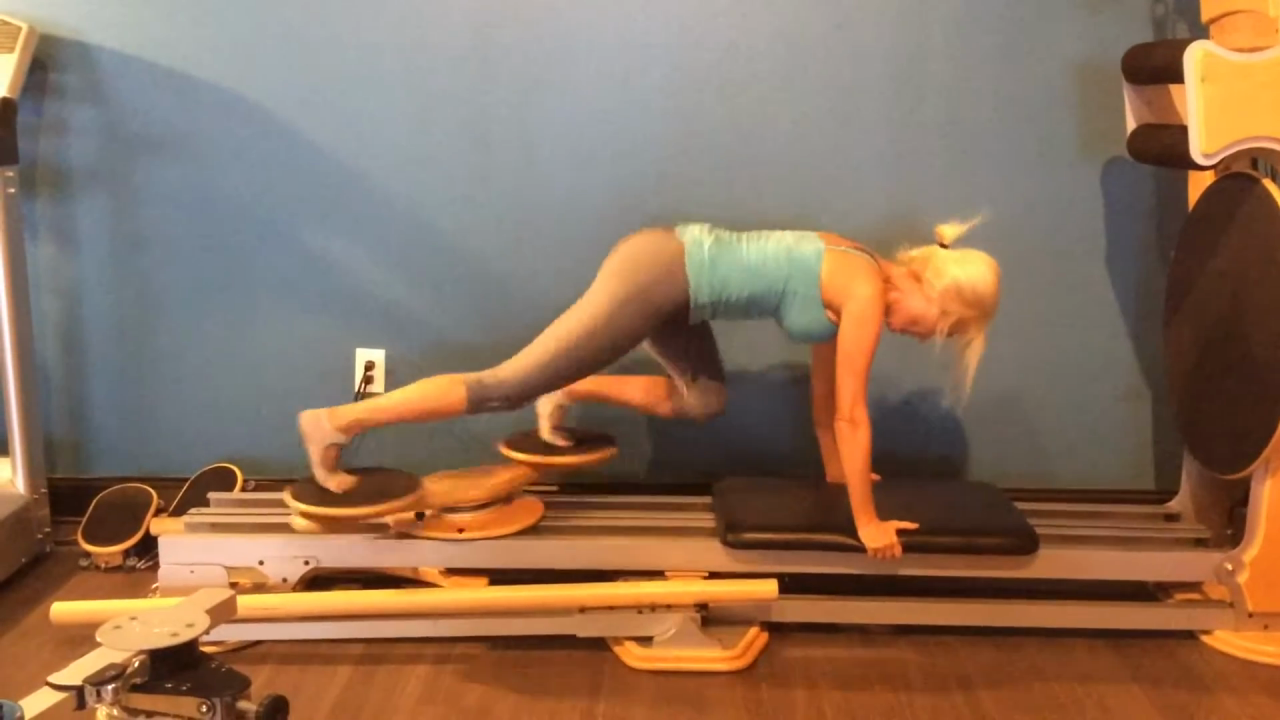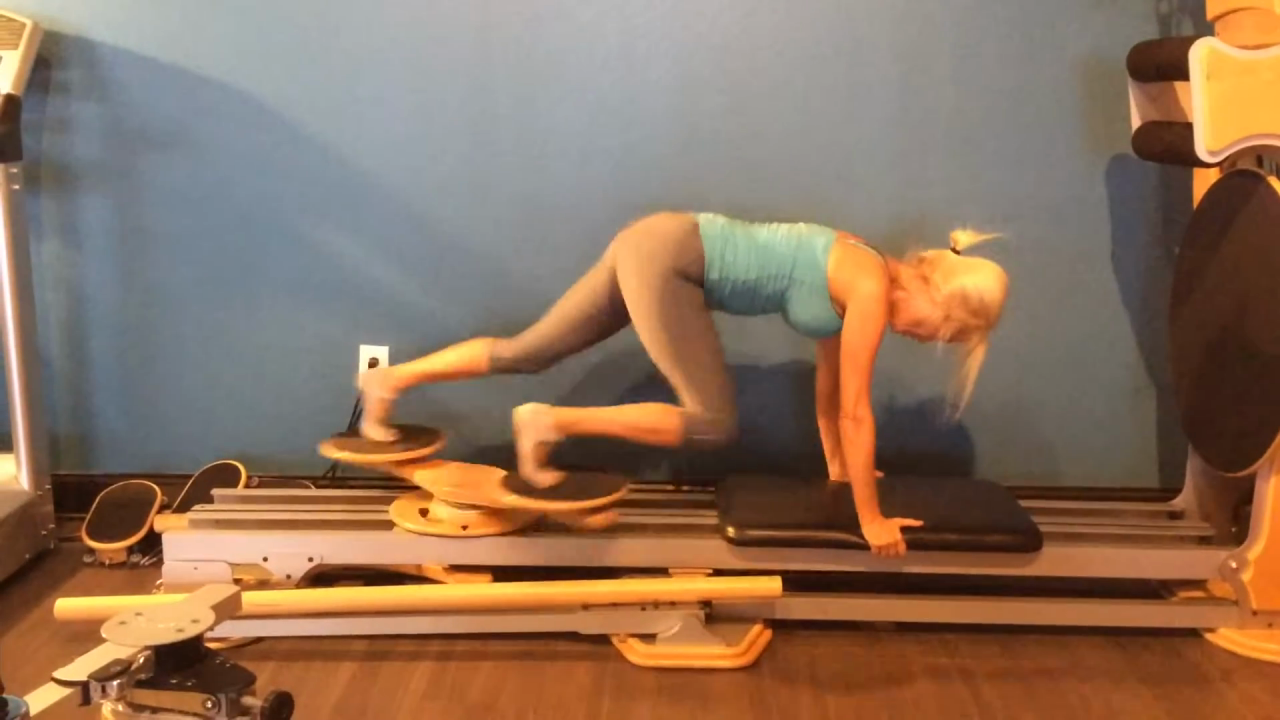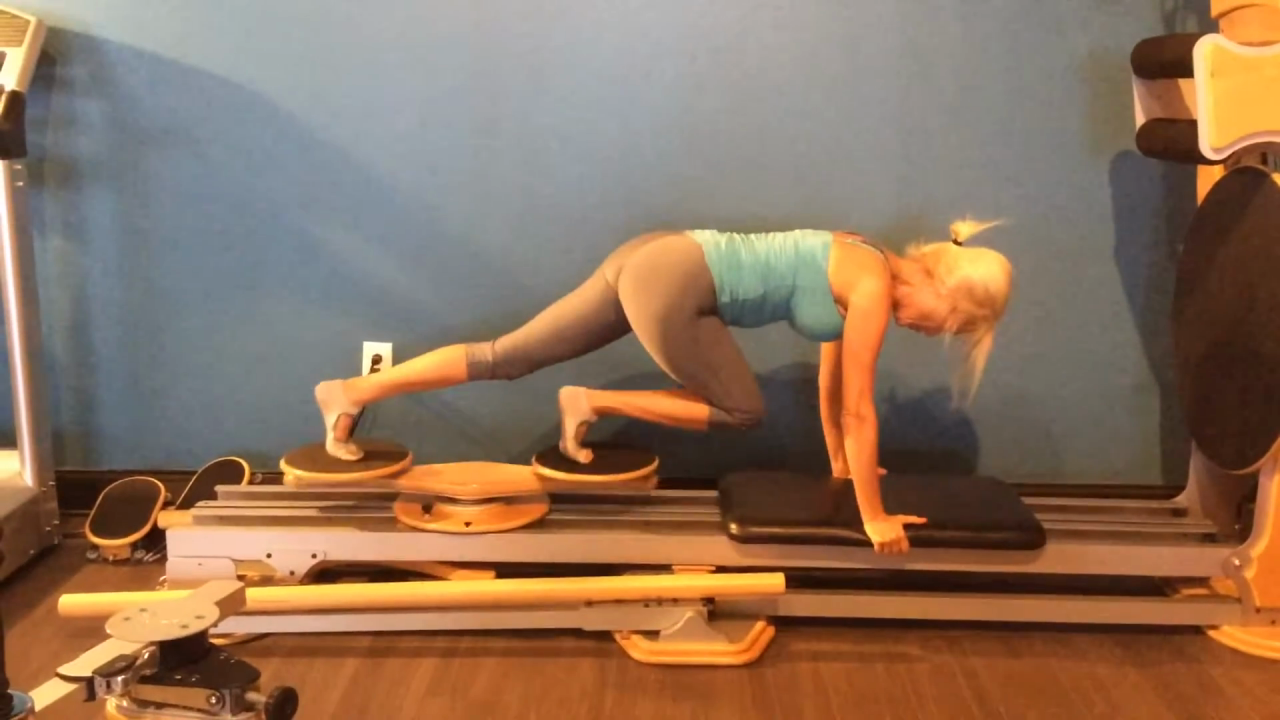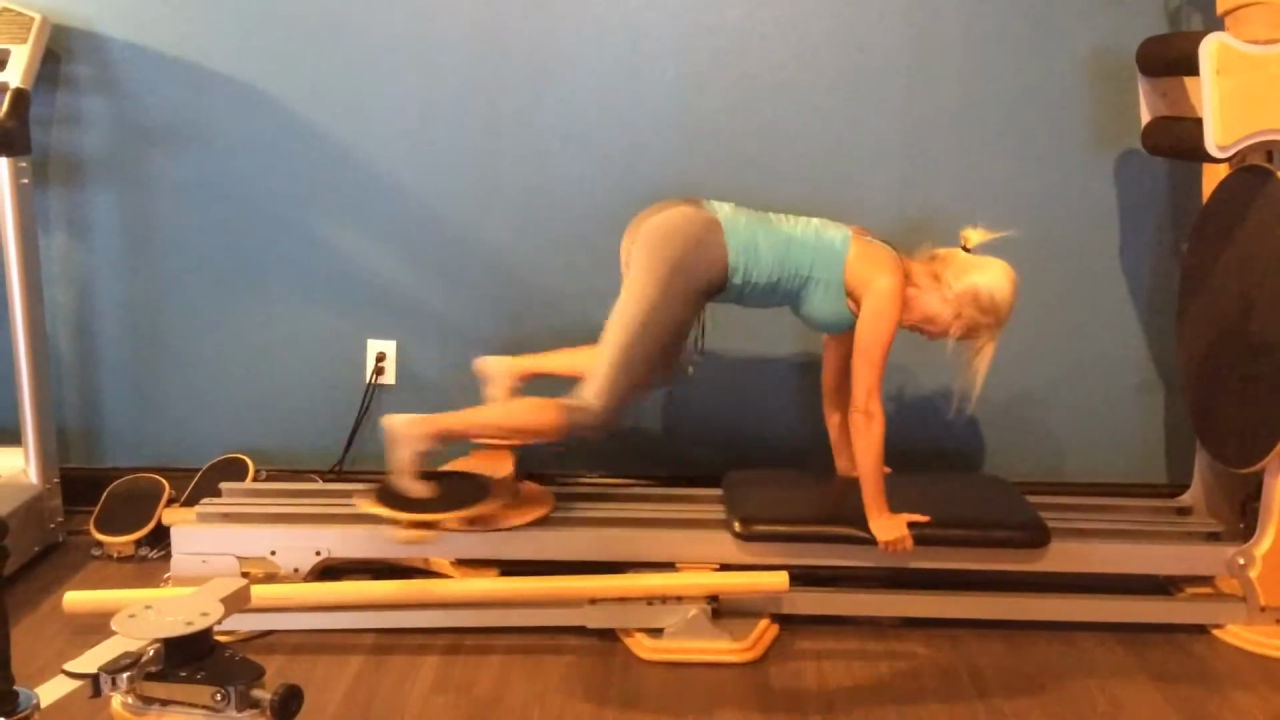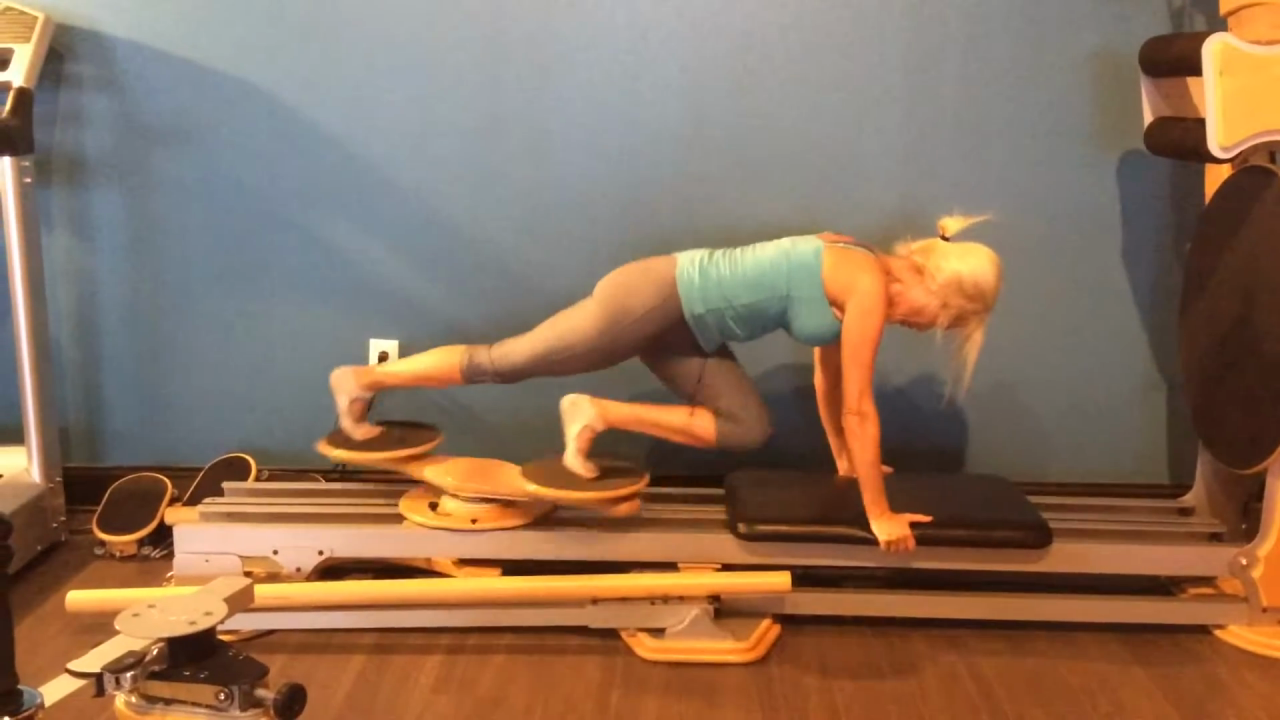
dt=0.5s
person 1, frame 1
left shoulder: (853, 273)
right shoulder: (867, 292)
left elbow: (824, 388)
right elbow: (850, 415)
left wrist: (836, 471)
right wrist: (866, 520)
left hip: (668, 262)
right hip: (655, 276)
left knee: (705, 400)
right knee: (507, 385)
left ankle: (571, 387)
right ankle: (335, 420)
person 1, frame 2
left shoulder: (856, 279)
right shoulder: (873, 288)
left elbow: (830, 385)
right elbow: (856, 411)
left wrist: (839, 470)
right wrist: (871, 518)
left hip: (657, 246)
right hip: (666, 254)
left knee: (529, 352)
right knee: (714, 426)
left ankle: (389, 382)
right ankle: (549, 424)
person 1, frame 3
left shoulder: (862, 270)
right shoulder: (875, 286)
left elbow: (831, 384)
right elbow: (857, 411)
left wrist: (842, 469)
right wrist: (873, 515)
left hip: (652, 259)
right hip: (671, 287)
left knee: (503, 357)
right knee: (743, 410)
left ankle: (349, 392)
right ankle: (593, 401)
person 1, frame 4
left shoulder: (867, 279)
right shoulder: (889, 286)
left elbow: (837, 380)
right elbow: (866, 406)
left wrist: (846, 466)
right wrist: (879, 514)
left hip: (675, 225)
right hip: (686, 246)
left knee: (631, 367)
right knee: (599, 409)
left ankle: (507, 370)
right ankle: (422, 427)
person 1, frame 5
left shoulder: (856, 275)
right shoulder: (869, 286)
left elbow: (827, 378)
right elbow: (858, 409)
left wrist: (847, 466)
right wrist: (880, 514)
left hip: (681, 311)
right hip: (652, 304)
left knee: (748, 430)
right knee: (499, 363)
left ankle: (600, 417)
right ankle: (361, 380)
